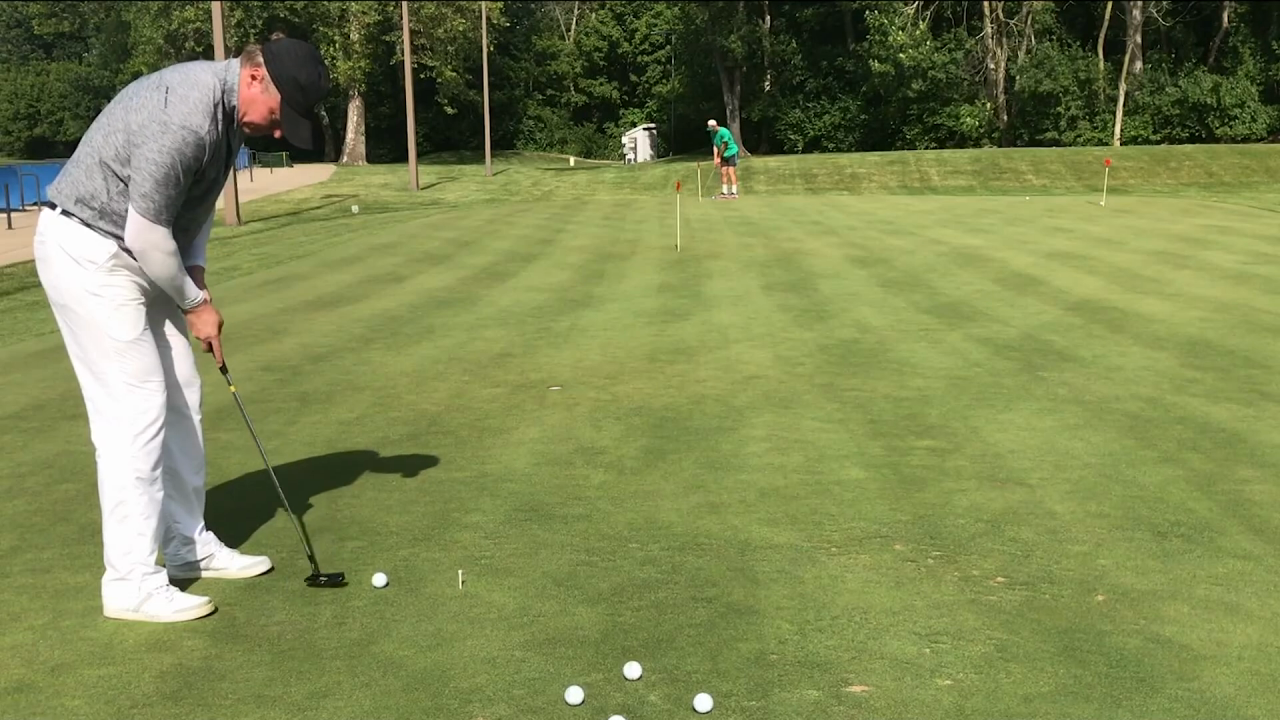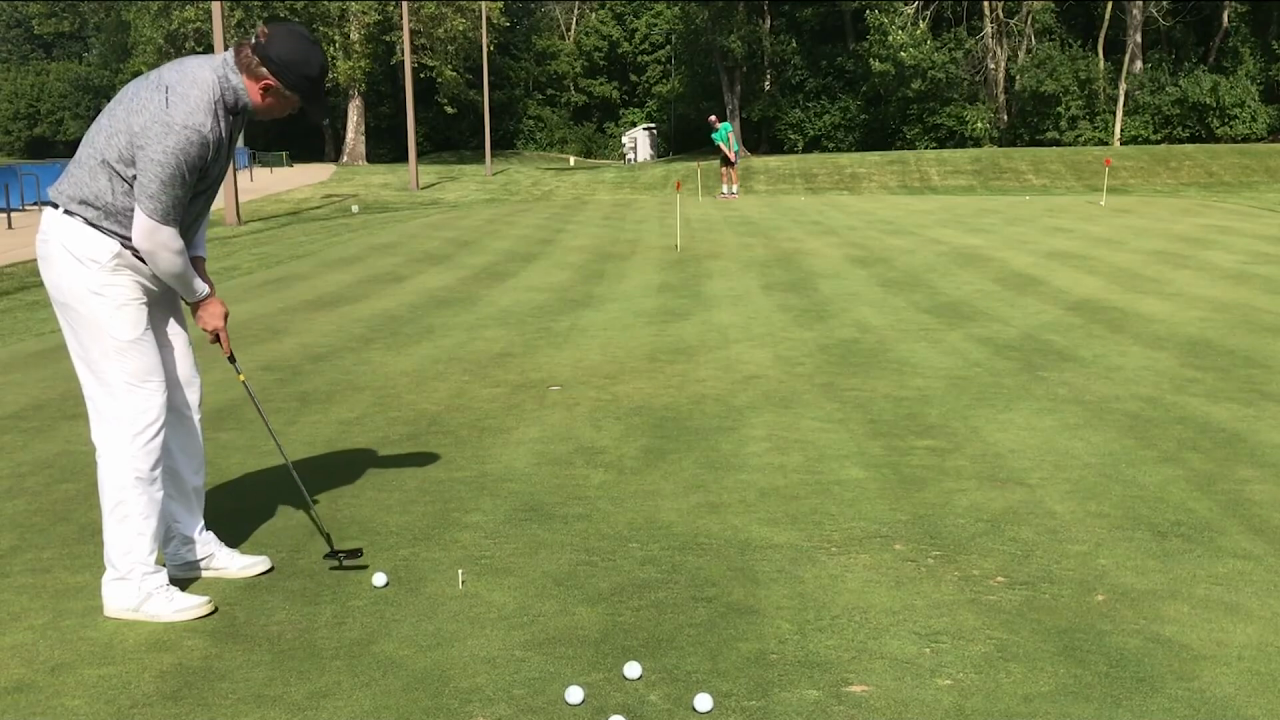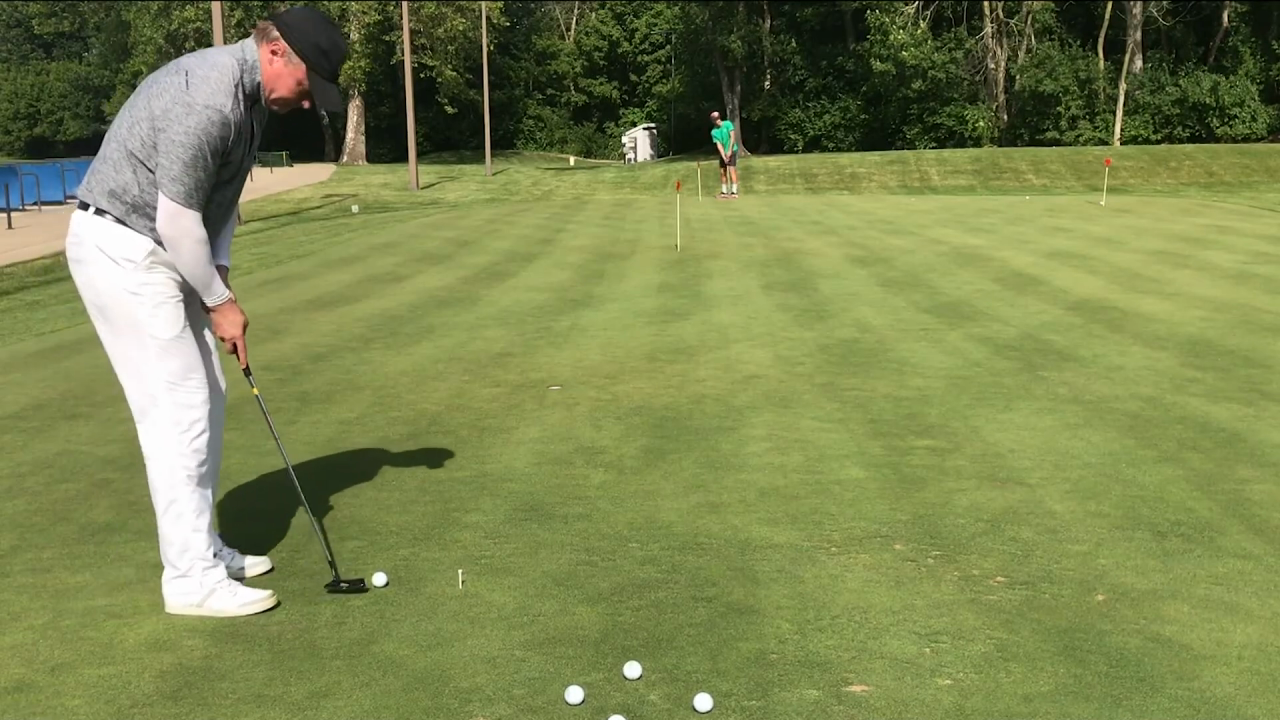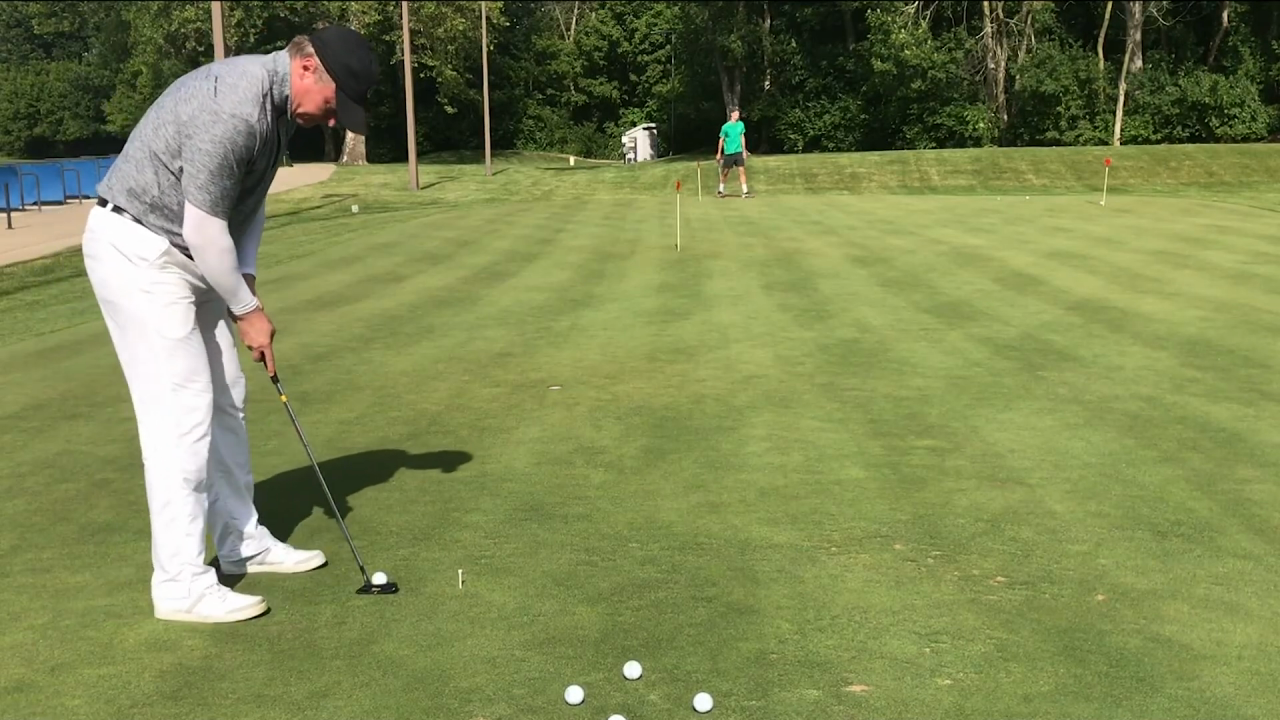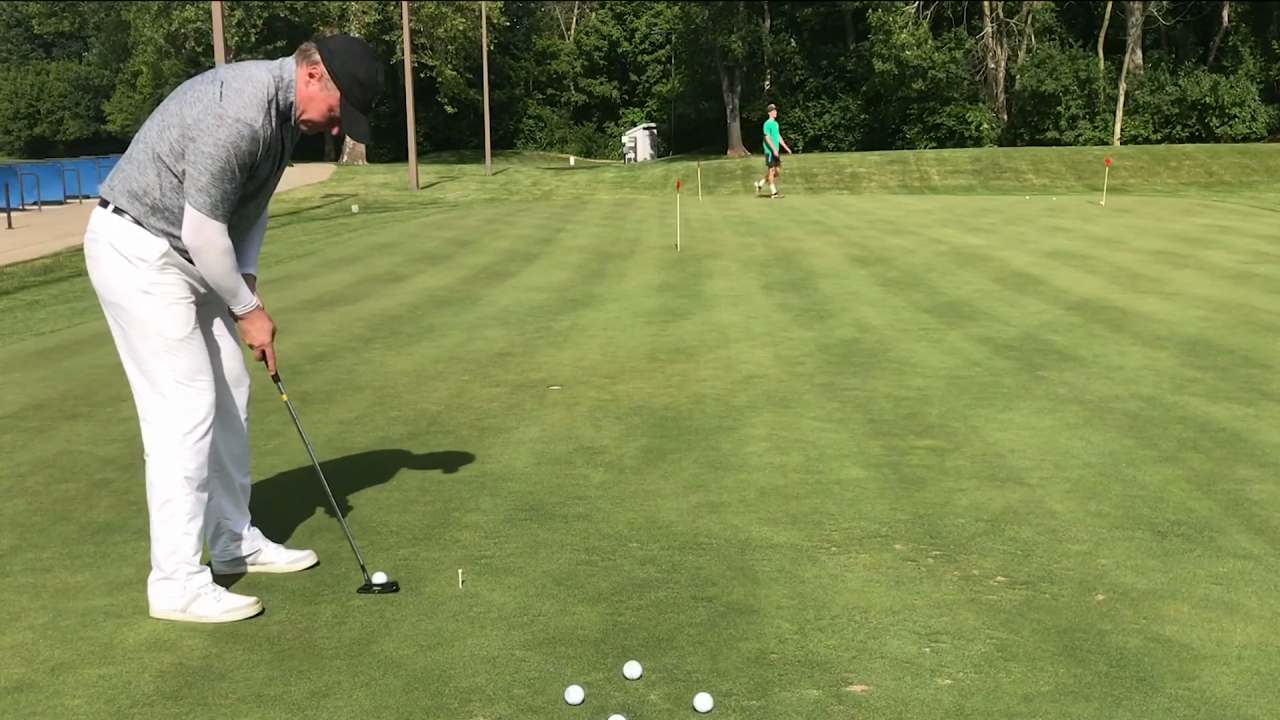
dt=1s
person 1, frame 1
left shoulder: (225, 102)
right shoulder: (185, 115)
right elbow: (145, 232)
left wrist: (195, 271)
right wrist: (193, 304)
left hip: (130, 253)
right hip: (87, 249)
left knee: (178, 397)
right knee: (134, 407)
left ankle: (187, 546)
right ankle: (131, 582)
person 1, frame 2
left shoulder: (223, 86)
right shoulder: (186, 119)
right elbow: (155, 235)
left wrist: (198, 262)
right wrist: (200, 296)
left hip: (132, 251)
right hip: (91, 250)
left knee: (178, 396)
right knee: (135, 408)
left ankle: (188, 544)
right ankle: (132, 582)
person 1, frame 3
left shoulder: (246, 89)
right shoulder: (206, 101)
right elbow: (177, 222)
left wrist: (220, 274)
right wrist: (220, 302)
left hip: (156, 249)
right hip: (121, 248)
left knee: (202, 400)
right knee: (177, 409)
left ankle: (197, 546)
right ankle: (191, 578)
person 1, frame 4
left shoulder: (275, 101)
right shoulder: (233, 106)
left elbow: (246, 201)
right elbow: (204, 228)
left wrist: (246, 281)
right wrist: (247, 309)
left hip: (179, 250)
right hip: (136, 247)
left knee: (224, 397)
right knee: (180, 408)
left ankle: (241, 541)
right ankle: (181, 582)
person 1, frame 5
left shoulder: (282, 108)
right shoulder: (239, 110)
left elbow: (247, 205)
right elbow: (202, 230)
left wrist: (246, 280)
right wrist: (248, 309)
left hip: (181, 251)
right hip: (136, 247)
left knee: (227, 394)
right knee: (184, 407)
left ankle: (233, 541)
right ankle: (177, 582)
